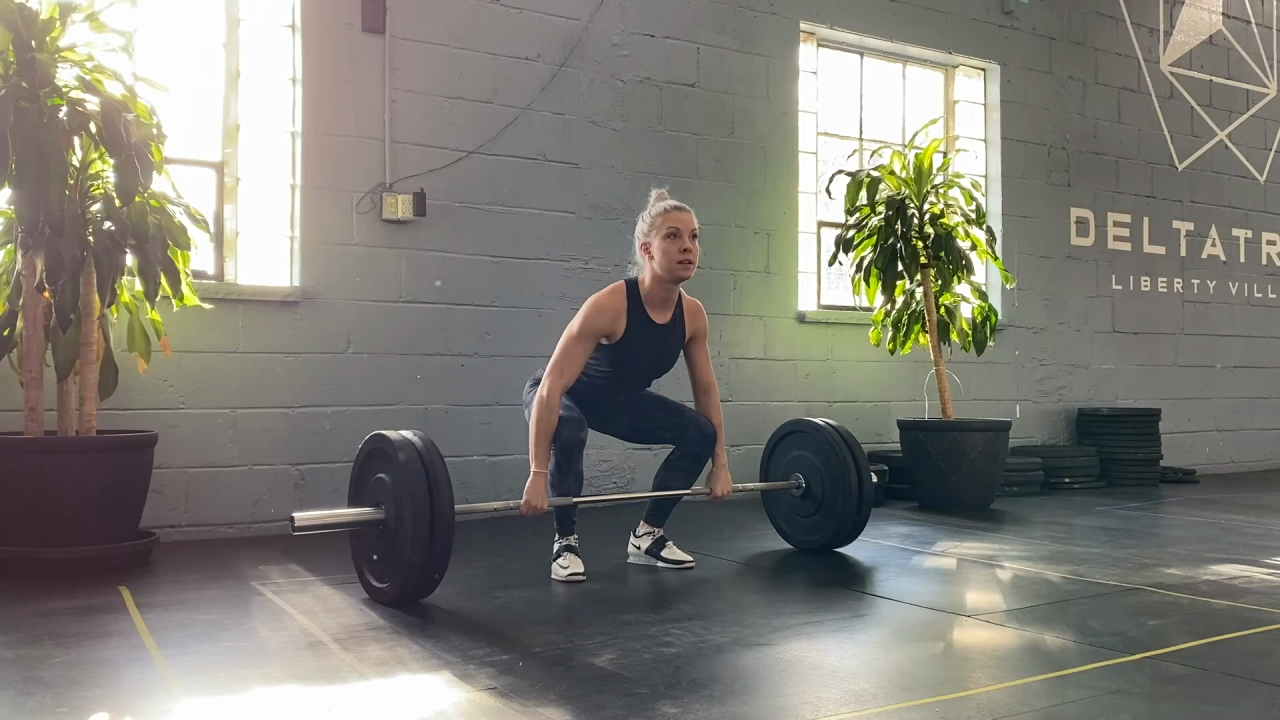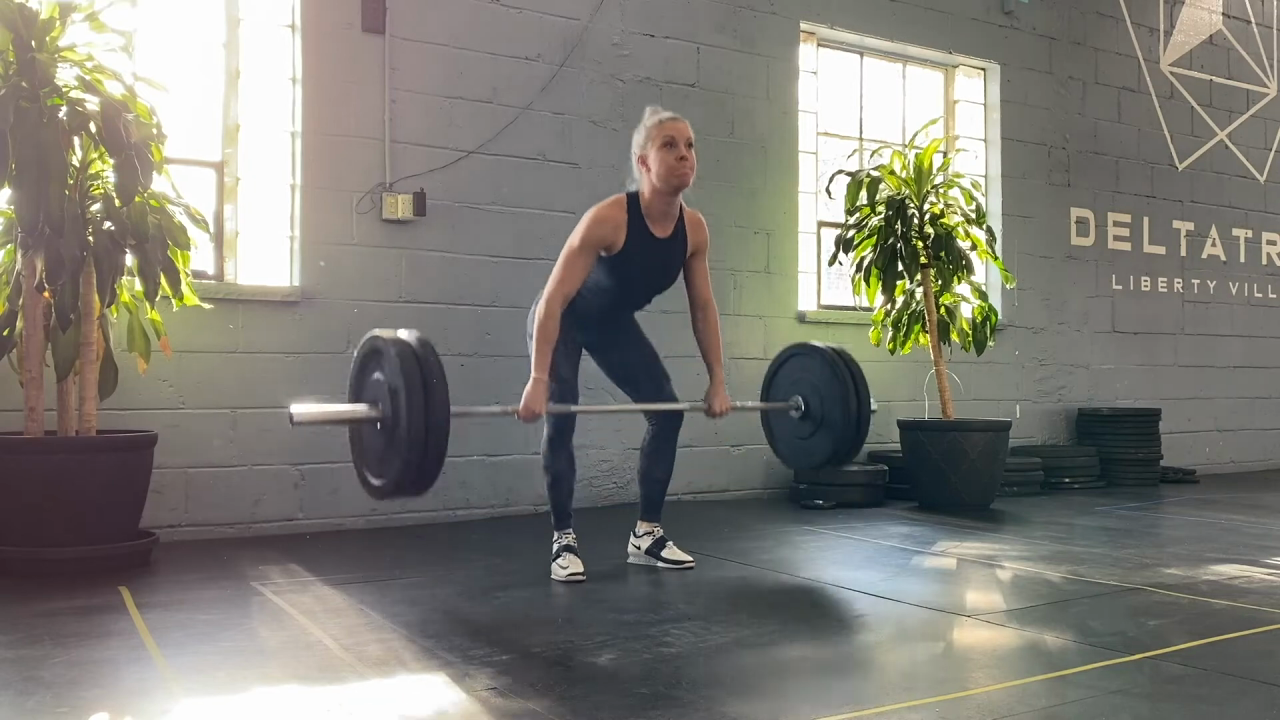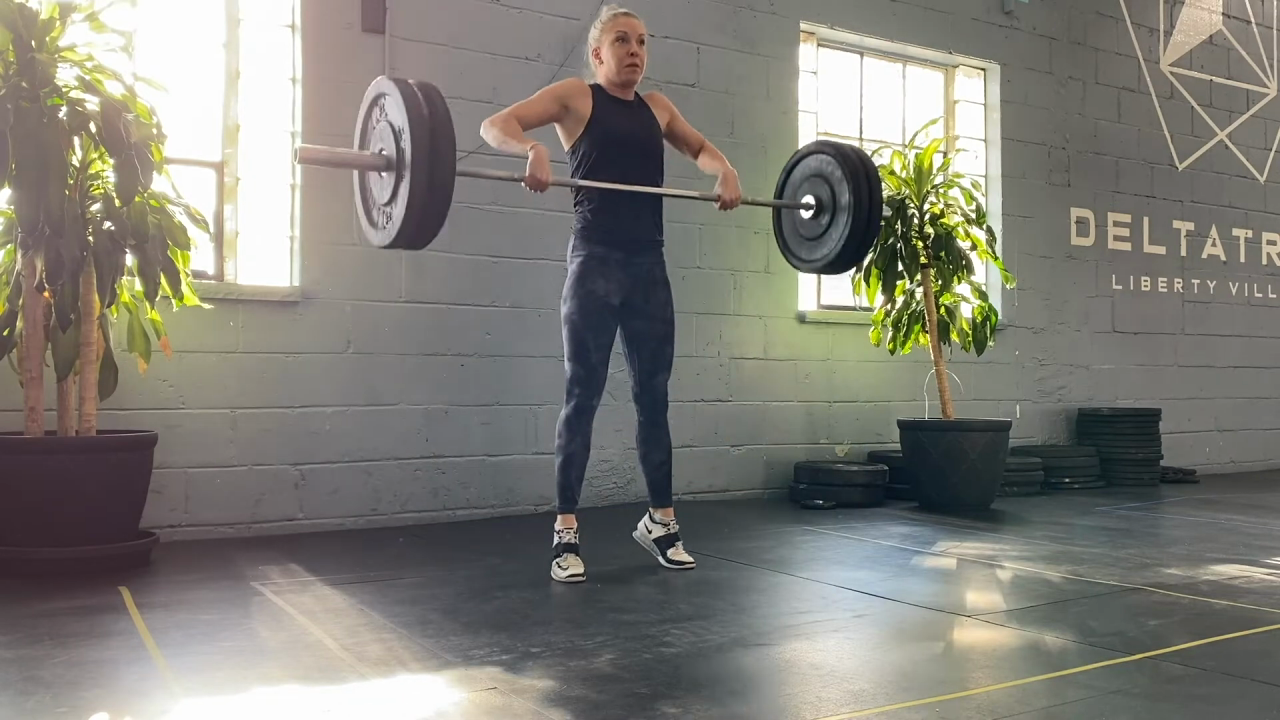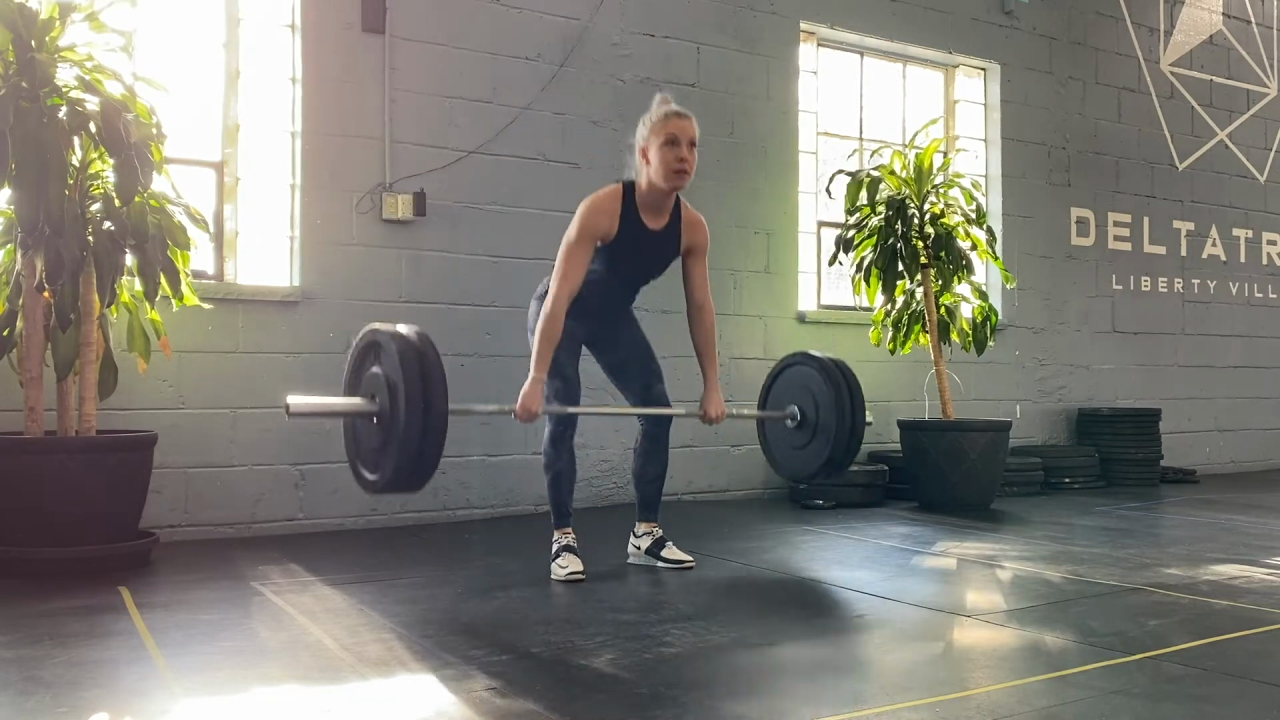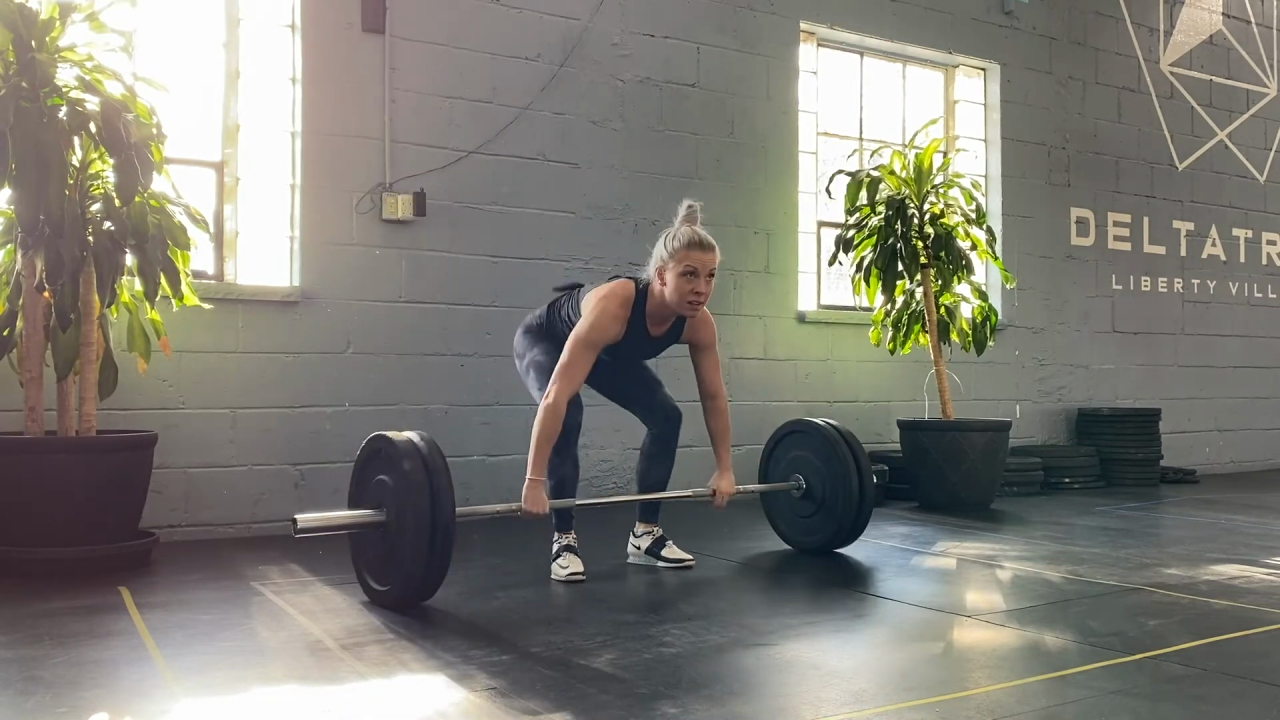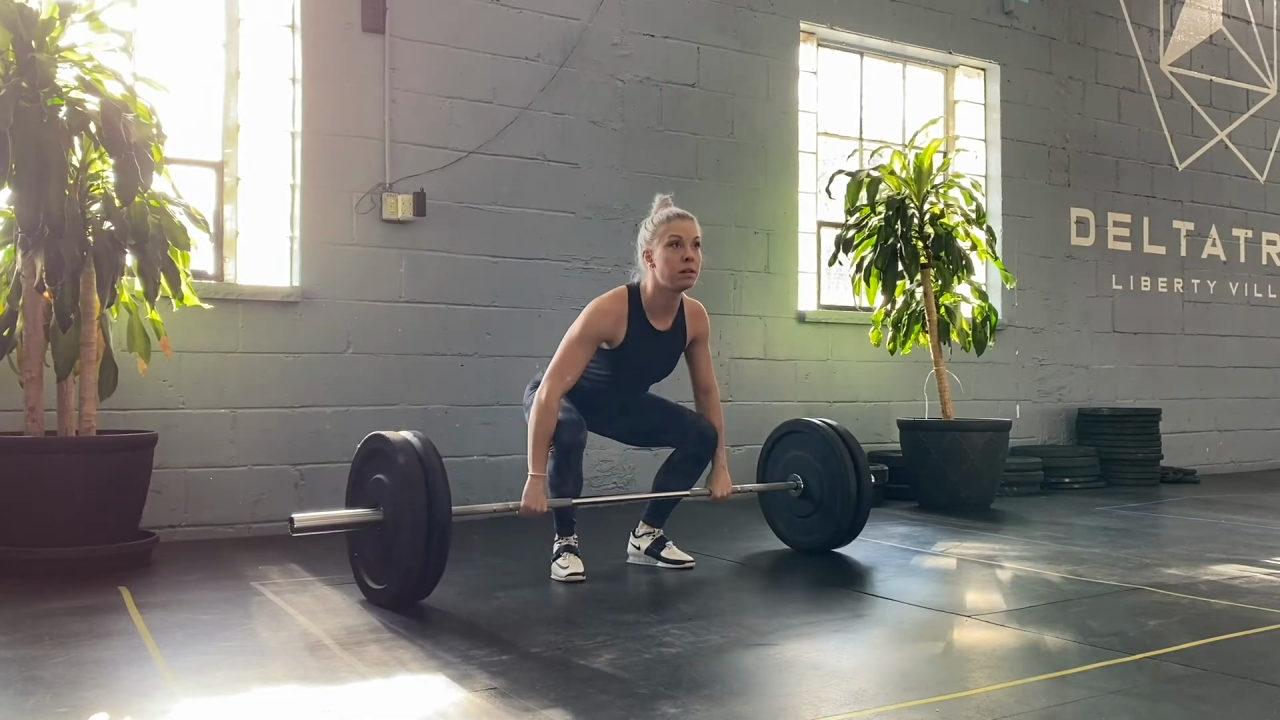
dt=0.7s
person 1, frame 1
left shoulder: (693, 314)
right shoulder: (607, 307)
left elbow: (706, 389)
right elbow: (550, 389)
left wrist: (721, 463)
right wrist: (537, 474)
left hip: (623, 401)
right hip: (570, 397)
left knee: (700, 432)
right knee: (568, 432)
left ankle: (648, 534)
right ankle: (565, 542)
person 1, frame 2
left shoulder: (693, 227)
right shoulder: (609, 217)
left elbow: (703, 306)
right elbow: (553, 299)
left wrist: (717, 380)
right wrist: (537, 382)
left hip: (617, 323)
right hip: (568, 320)
left knee: (668, 414)
right knee: (563, 417)
left ankle: (647, 535)
right ankle: (564, 541)
person 1, frame 3
left shoulder: (656, 106)
right shoulder: (574, 96)
left elbow: (701, 147)
right elbow: (494, 124)
left wrist: (725, 172)
right wrist: (534, 151)
left hip: (650, 267)
right hip: (595, 264)
left knee: (654, 397)
right knee: (583, 398)
left ankle: (660, 520)
right ankle: (565, 530)
person 1, frame 4
left shoulder: (693, 227)
right shoulder: (603, 208)
left elbow: (700, 309)
right elbow: (558, 297)
left wrist: (712, 387)
right wrist: (536, 381)
left hip: (614, 317)
right hip: (563, 314)
left knee: (658, 412)
right knee: (562, 412)
left ankle: (645, 535)
right ankle: (563, 539)
person 1, frame 5
left shoulder: (698, 322)
right shoulder: (612, 306)
left elbow: (713, 396)
right elbow: (556, 397)
left wrist: (725, 469)
right wrist: (535, 481)
left hip: (611, 353)
right hip: (544, 340)
left knee: (666, 417)
right knee: (568, 415)
left ankle: (646, 532)
right ankle: (564, 540)
person 1, frame 6
left shoulder: (694, 317)
right shoulder: (608, 311)
left elbow: (707, 392)
right elbow: (549, 393)
left wrist: (720, 465)
right wrist: (536, 478)
left hip: (623, 402)
right hip: (566, 398)
left knee: (701, 434)
right knee: (568, 433)
left ankle: (647, 536)
right ankle: (565, 542)
